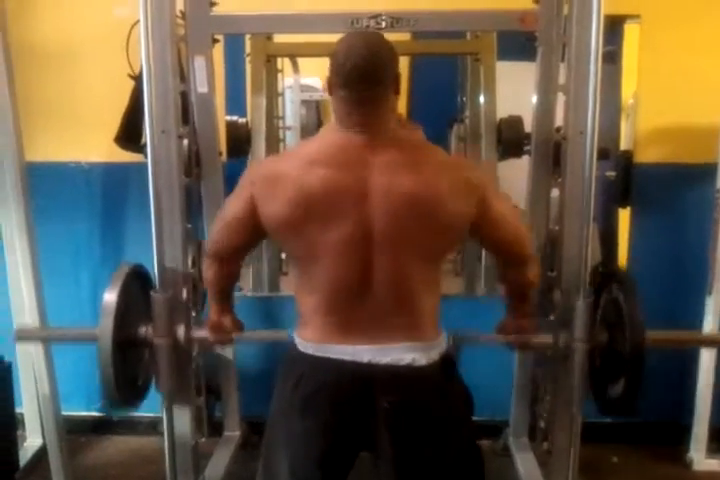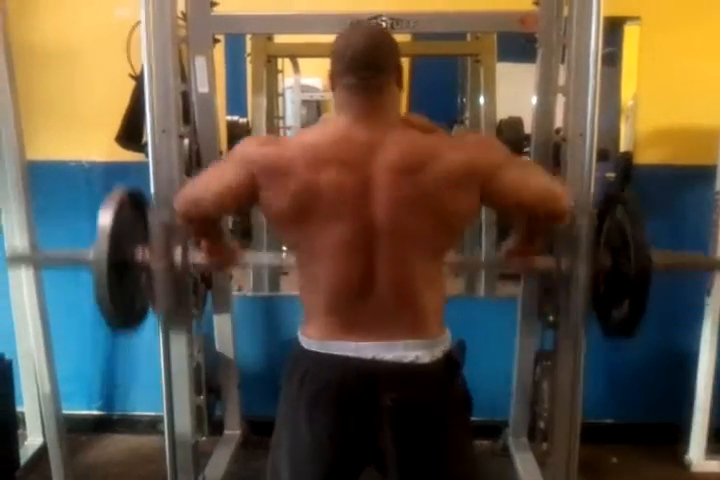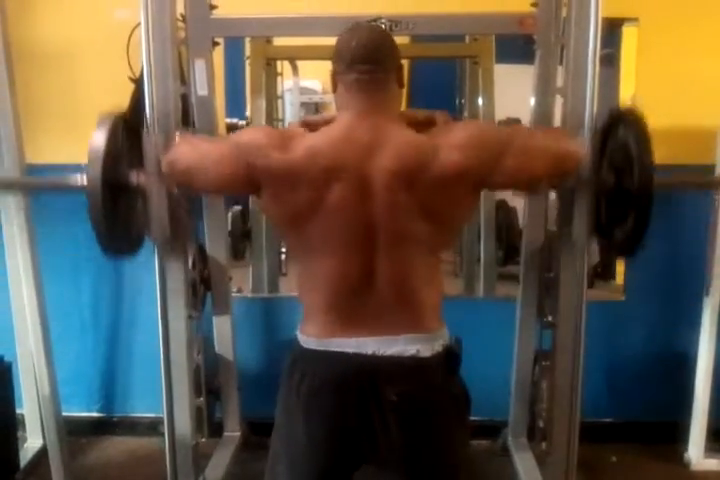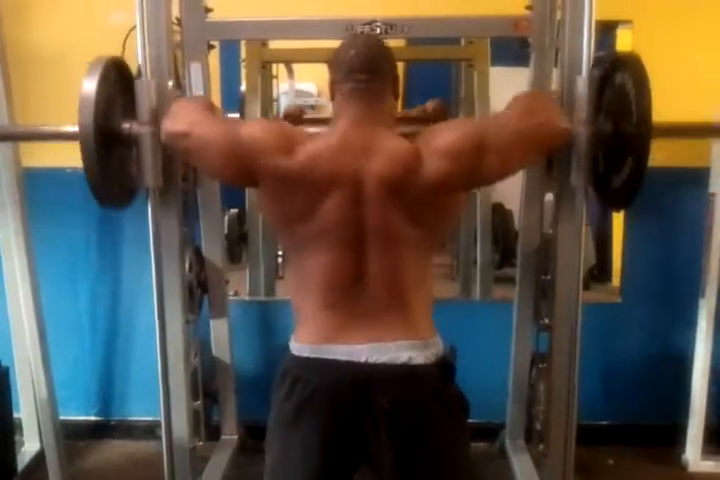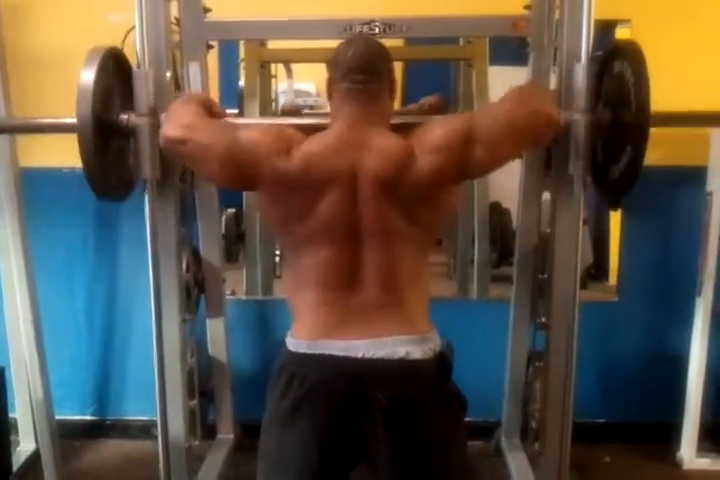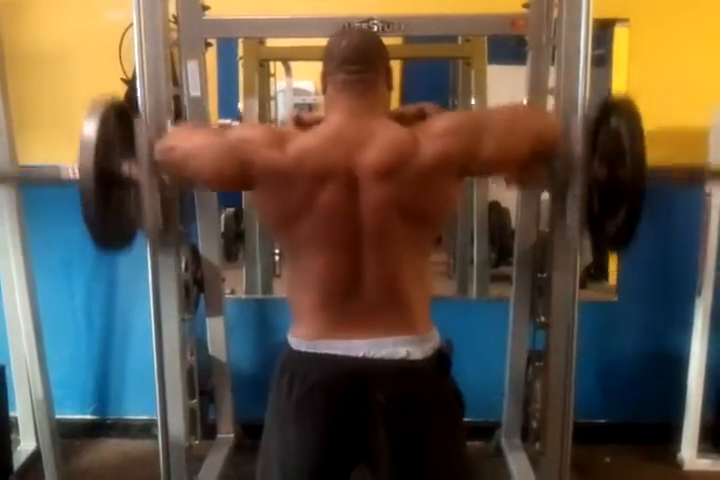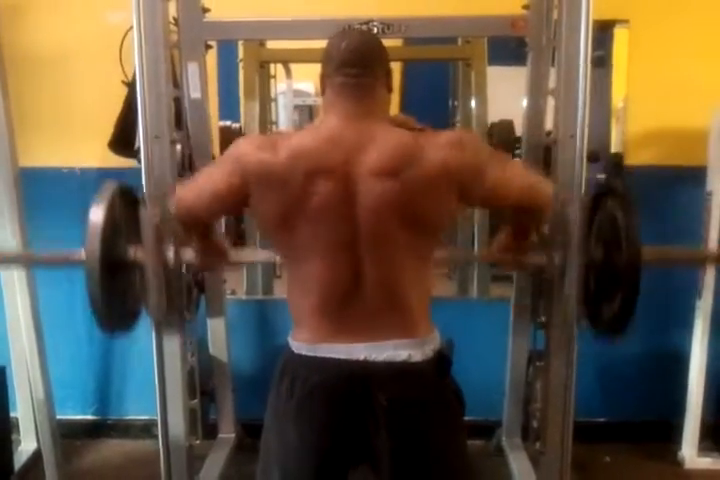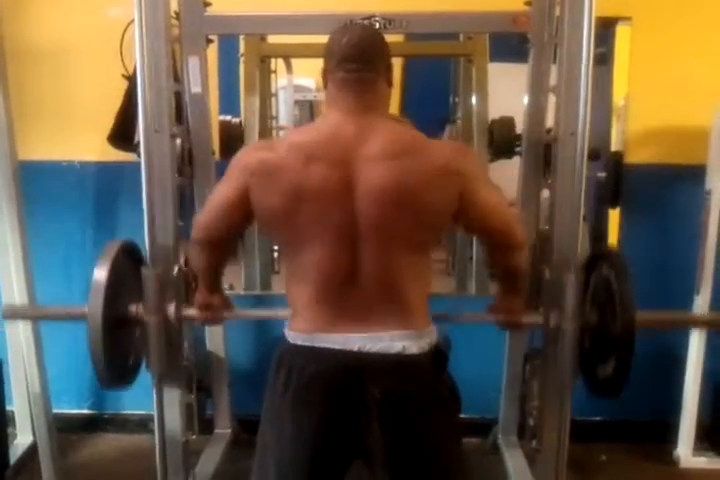
dt=0.2s
person 1, frame 1
left shoulder: (275, 175)
right shoulder: (456, 175)
left elbow: (220, 252)
right elbow: (519, 256)
left wrist: (219, 310)
right wrist: (520, 315)
left hip: (319, 370)
right hip: (416, 372)
person 1, frame 2
left shoulder: (275, 159)
right shoulder: (457, 160)
left elbow: (190, 208)
right elbow: (555, 203)
left wrist: (214, 242)
right wrist: (526, 243)
left hip: (324, 369)
right hip: (418, 370)
person 1, frame 3
left shoulder: (278, 155)
right shoulder: (453, 155)
left elbow: (178, 160)
right elbow: (566, 153)
right wrist: (494, 160)
left hip: (323, 365)
right hip: (418, 366)
person 1, frame 4
left shoulder: (282, 159)
right shoulder: (438, 160)
left elbow: (179, 125)
right elbow: (548, 121)
left wrist: (197, 104)
left hip: (315, 373)
right hip: (412, 373)
person 1, frame 5
left shoulder: (278, 158)
right shoulder: (432, 156)
left elbow: (176, 130)
right elbow: (539, 111)
left wrist: (199, 105)
left hip: (311, 370)
right hip: (409, 369)
person 1, frame 6
left shoulder: (266, 152)
right shoulder: (437, 147)
left elbow: (171, 149)
right elbow: (543, 128)
left hip: (313, 368)
right hip: (409, 367)
person 1, frame 7
left shoulder: (263, 160)
right shoulder: (442, 157)
left elbow: (185, 207)
right elbow: (537, 196)
left wrist: (209, 243)
right wrist: (516, 237)
left hip: (313, 372)
right hip: (409, 371)
person 1, frame 8
left shoulder: (265, 161)
right shoulder: (443, 162)
left elbow: (206, 239)
right elbow: (510, 242)
left wrist: (208, 291)
right wrist: (513, 294)
left hip: (309, 364)
right hip: (404, 365)
